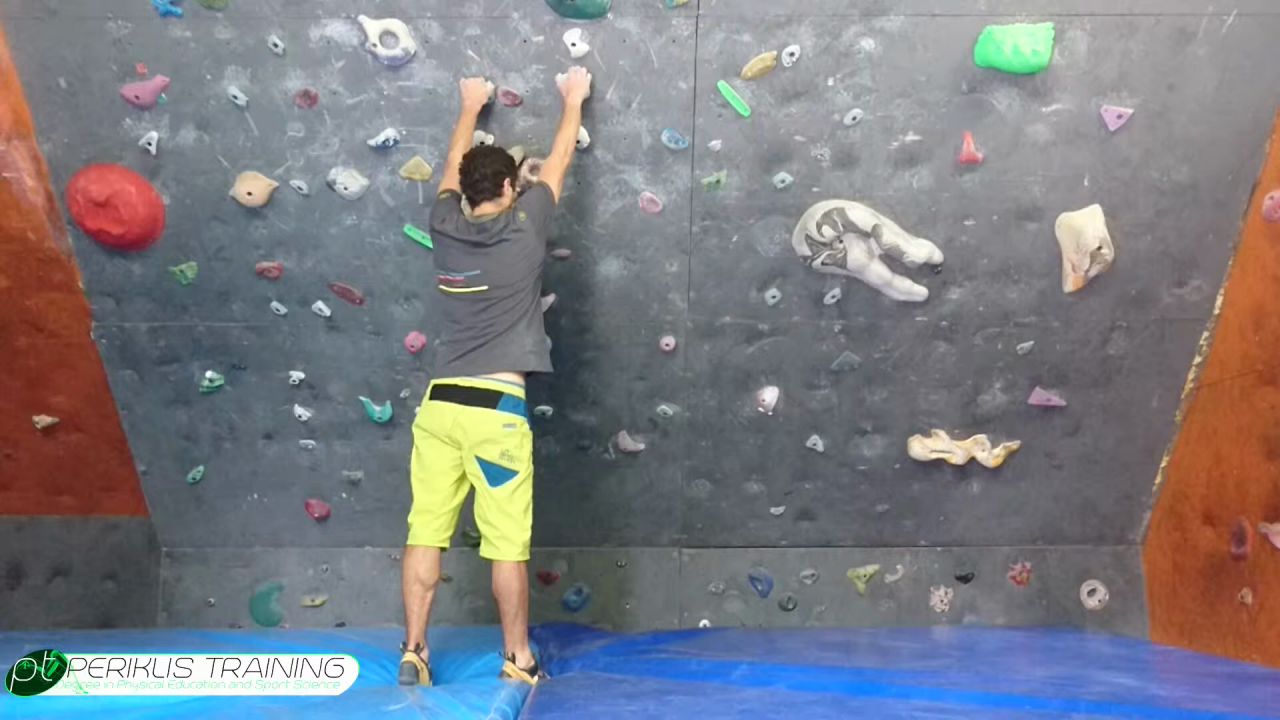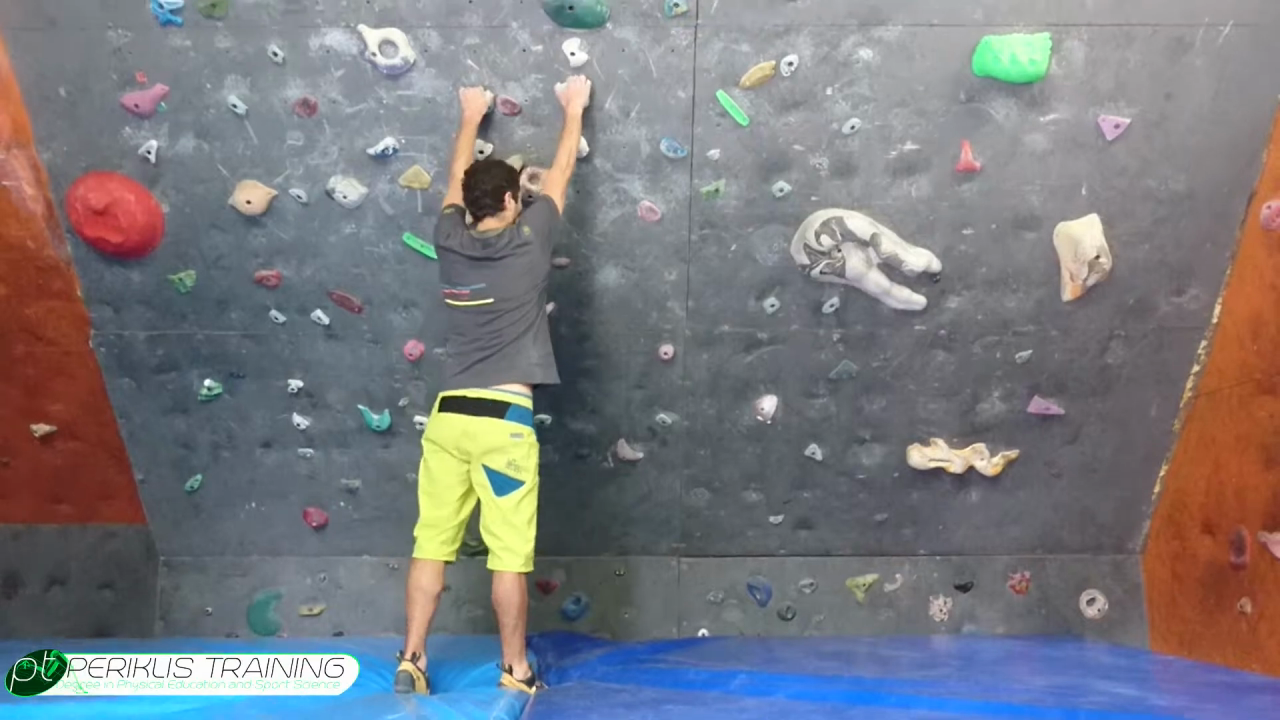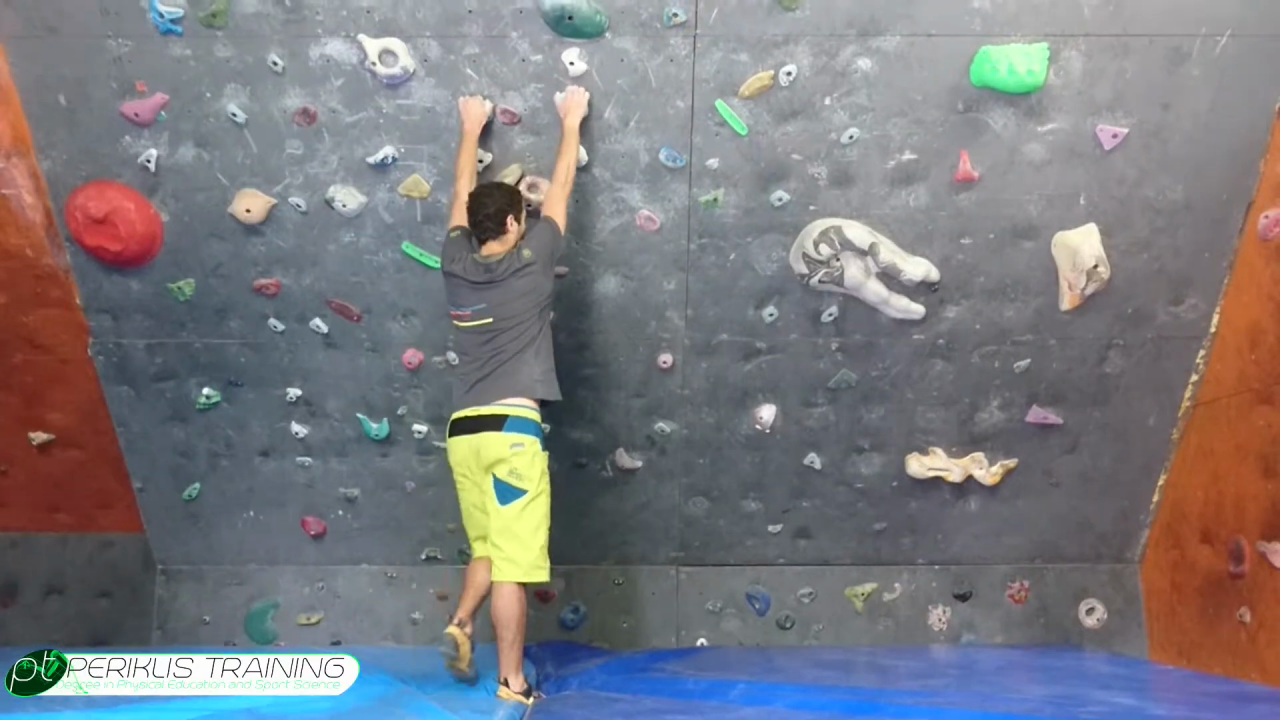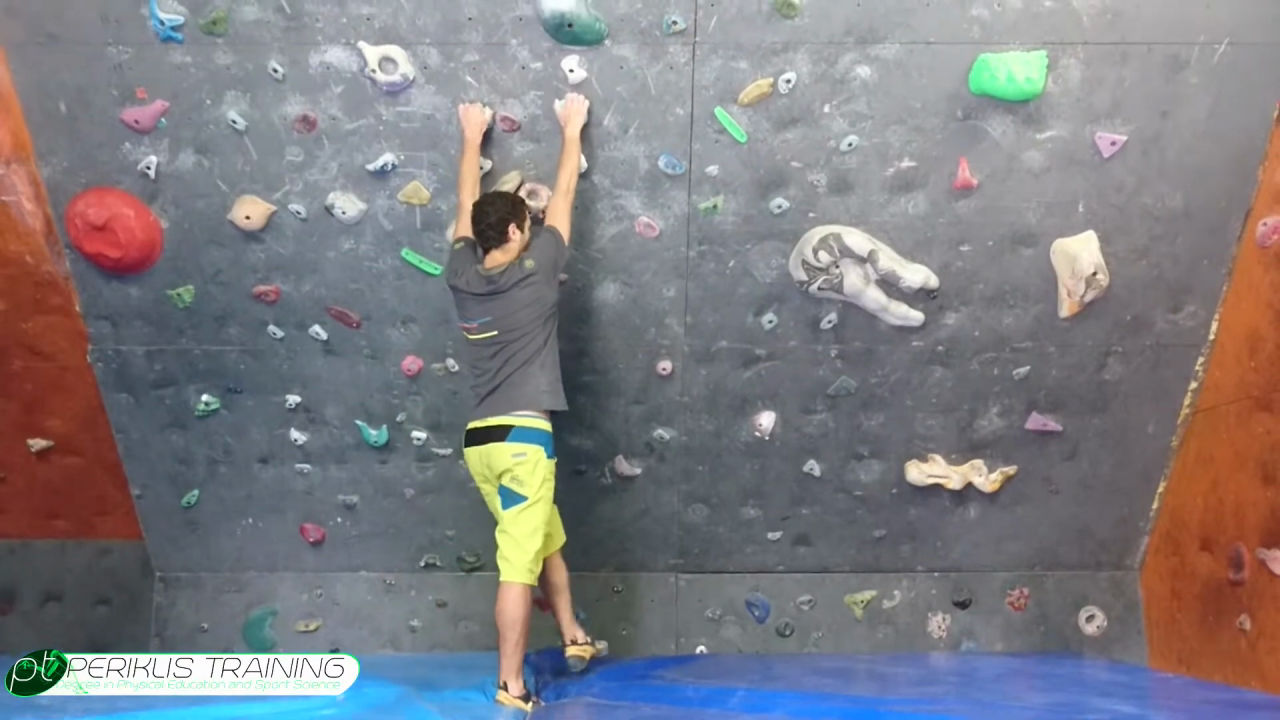
dt=0.4s
person 1, frame 1
left shoulder: (445, 228)
right shoulder: (523, 228)
left elbow: (454, 168)
right elbow: (557, 162)
left wrist: (470, 107)
right wrist: (573, 100)
left hip: (440, 403)
right hip: (495, 406)
left knee: (427, 532)
right knee: (507, 540)
left ankle: (413, 651)
right ankle: (518, 656)
person 1, frame 2
left shoulder: (449, 242)
right shoulder: (528, 241)
left elbow: (457, 179)
right elbow: (560, 174)
left wrist: (471, 116)
right wrist: (573, 111)
left hip: (448, 414)
right hip: (503, 415)
left knee: (432, 542)
right knee: (509, 552)
left ankle: (410, 660)
right ankle: (515, 669)
person 1, frame 3
left shoulder: (455, 264)
right shoulder: (532, 262)
left elbow: (463, 196)
right elbow: (560, 190)
left wrist: (472, 128)
right wrist: (571, 123)
left hip: (463, 430)
right hip: (513, 428)
left knee: (490, 547)
right knee: (515, 561)
left ankle: (460, 625)
right ankle: (512, 682)
person 1, frame 4
left shoulder: (461, 276)
right shoulder: (535, 272)
left elbow: (467, 207)
right elbow: (563, 199)
left wrist: (472, 137)
right wrist: (571, 130)
left hip: (478, 439)
right hip: (522, 437)
left knee: (548, 542)
right knee: (519, 565)
left ankle: (574, 640)
right ankle: (510, 688)
